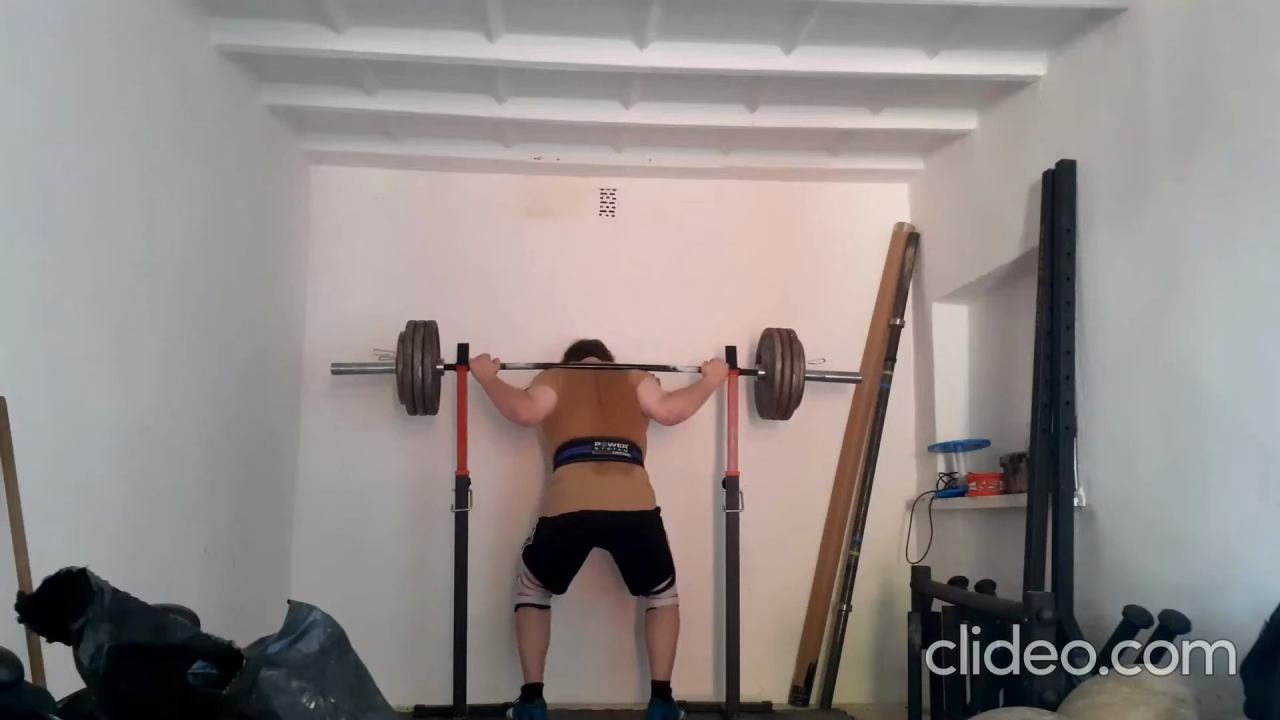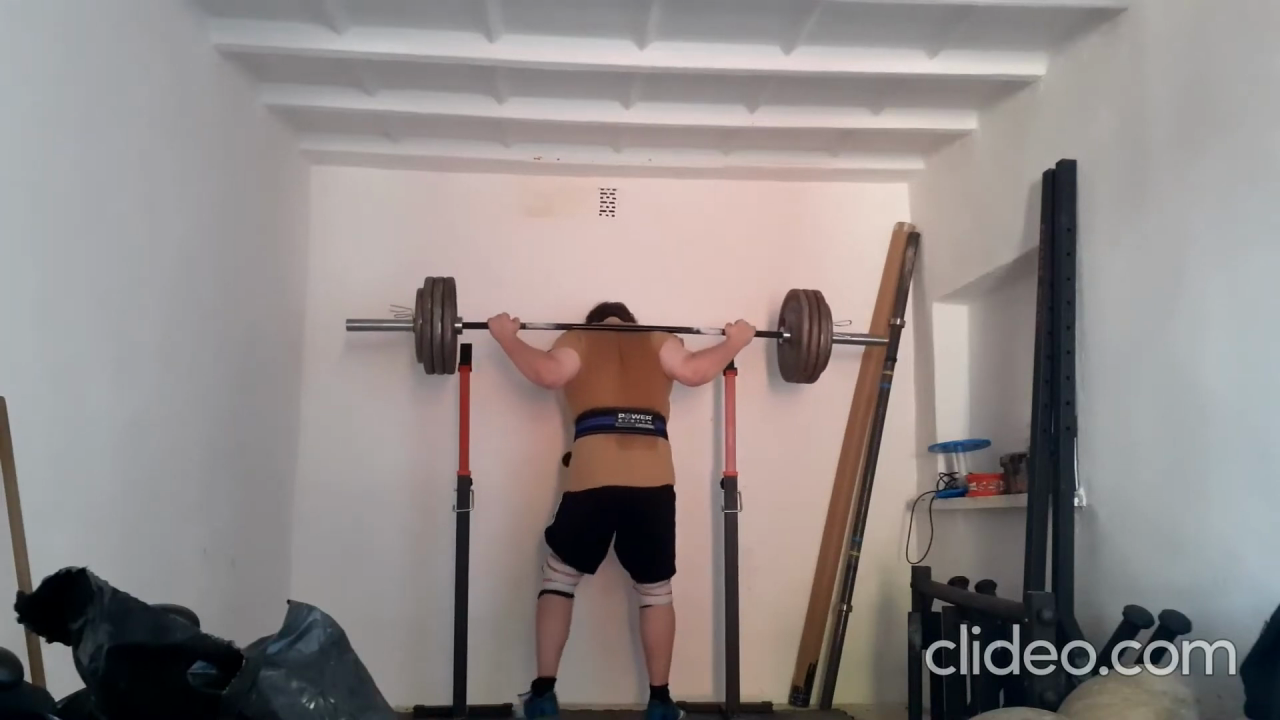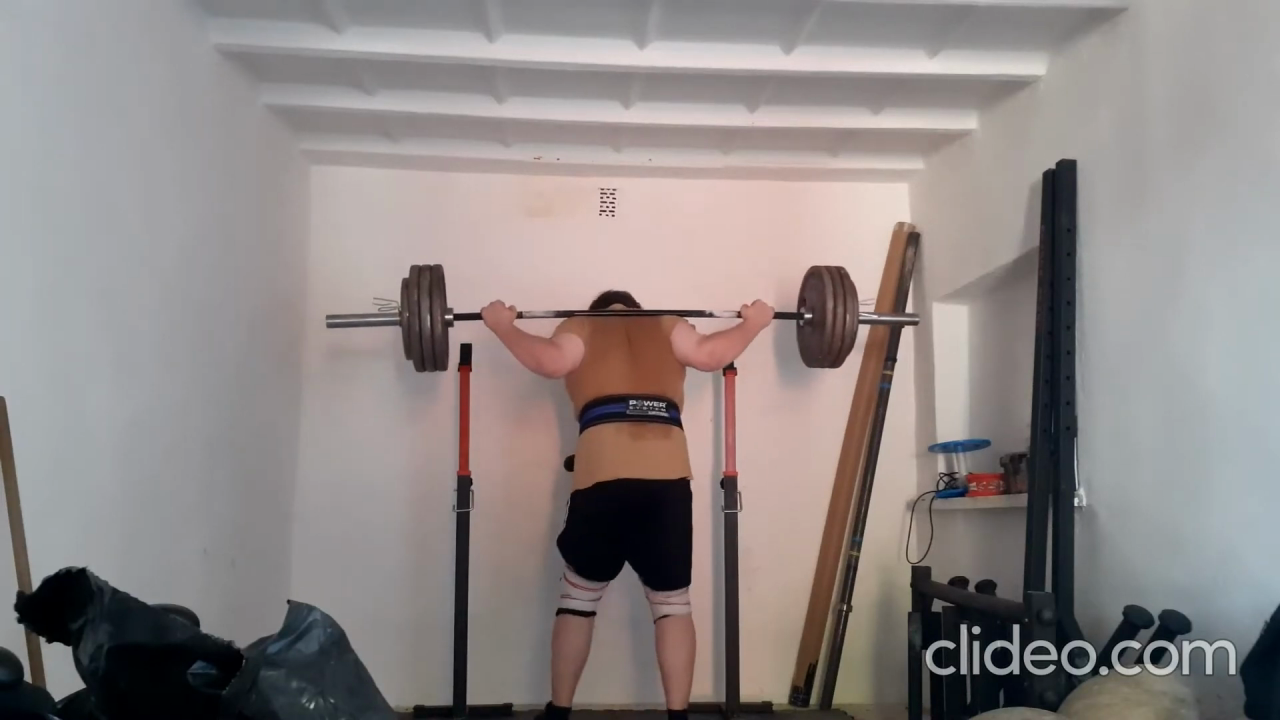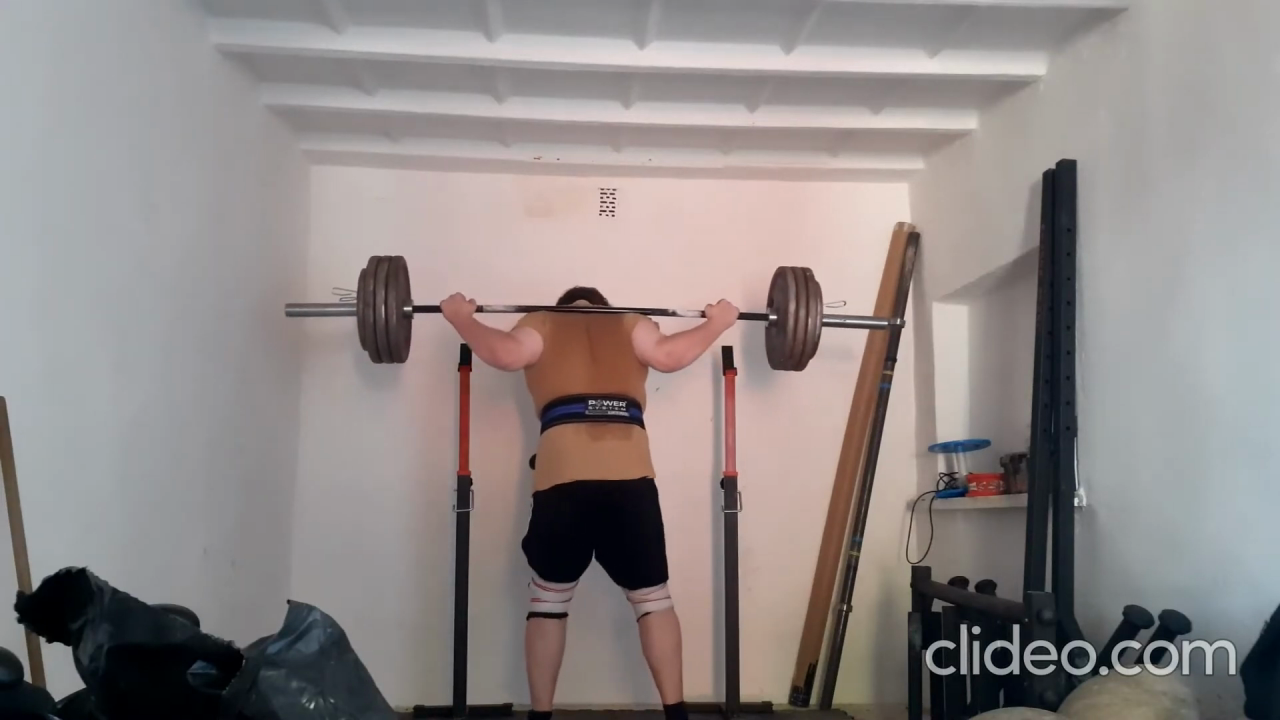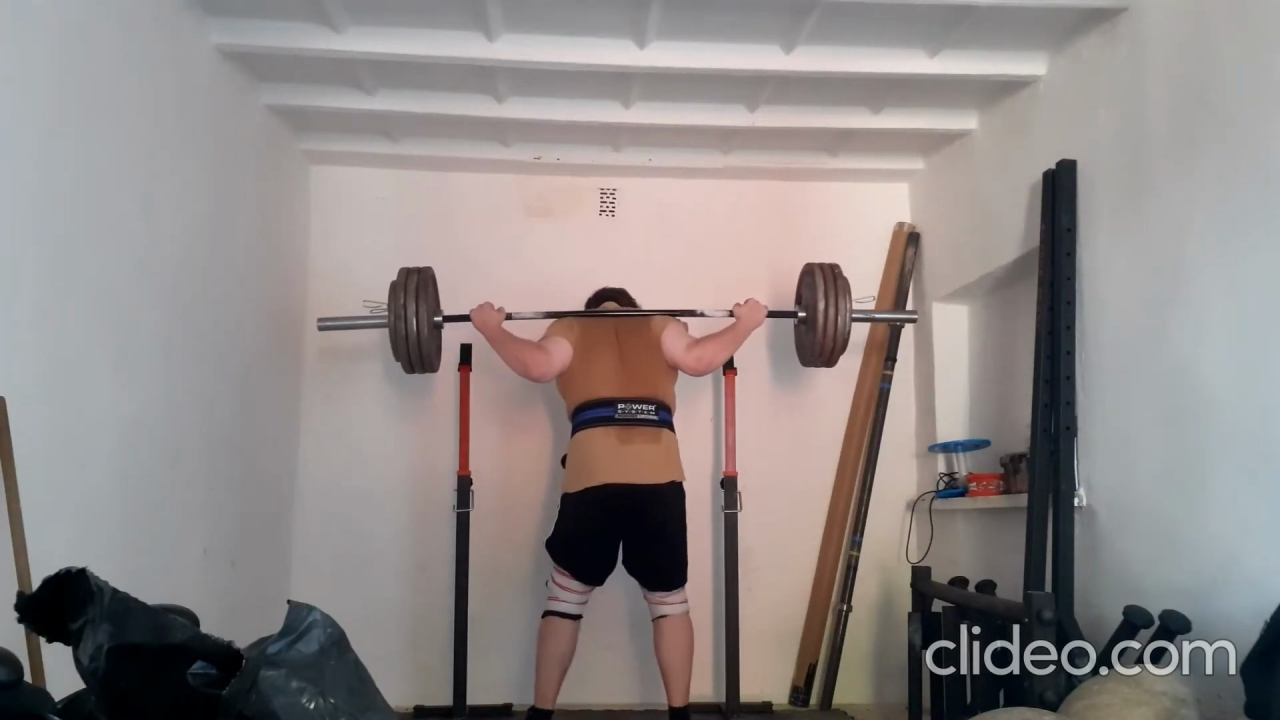
dt=1s
person 1, frame 1
left shoulder: (554, 378)
right shoulder: (635, 378)
left elbow: (524, 412)
right elbow: (669, 410)
left wrist: (487, 376)
right wrist: (711, 379)
left hip: (570, 503)
right hip: (634, 504)
left knee: (532, 591)
right knee: (662, 595)
person 1, frame 2
left shoulder: (577, 340)
right shoulder: (657, 340)
left elbow: (548, 373)
right elbow: (694, 371)
left wrist: (506, 336)
right wrist: (736, 341)
left hip: (592, 477)
right hip: (652, 479)
left knee: (558, 579)
right knee: (655, 591)
person 1, frame 3
left shoulder: (579, 327)
right shoulder: (667, 325)
left elbow: (550, 362)
right elbow: (709, 354)
left wrist: (502, 326)
right wrist: (754, 322)
left hip: (601, 474)
right hip: (666, 475)
left knee: (578, 598)
right knee: (672, 602)
person 1, frame 4
left shoulder: (541, 323)
right shoulder: (630, 324)
left elbow: (506, 354)
right elbow: (669, 355)
left wrist: (460, 317)
right wrist: (718, 323)
left hip: (563, 477)
right hip: (630, 477)
left knee: (549, 601)
right knee: (653, 600)
person 1, frame 5
left shoulder: (570, 328)
right shoulder: (659, 325)
left elbow: (538, 366)
right elbow: (699, 360)
left wrist: (490, 327)
right wrist: (747, 323)
left hip: (591, 479)
right hip: (659, 479)
left knee: (565, 601)
right knee: (670, 602)
